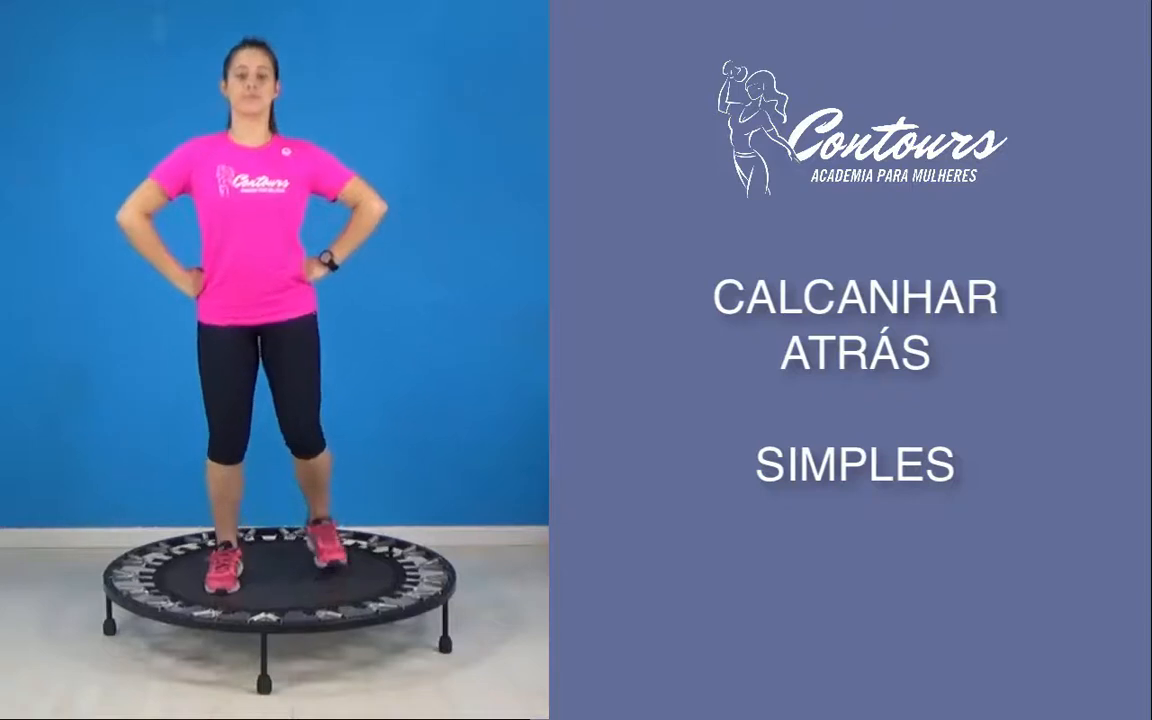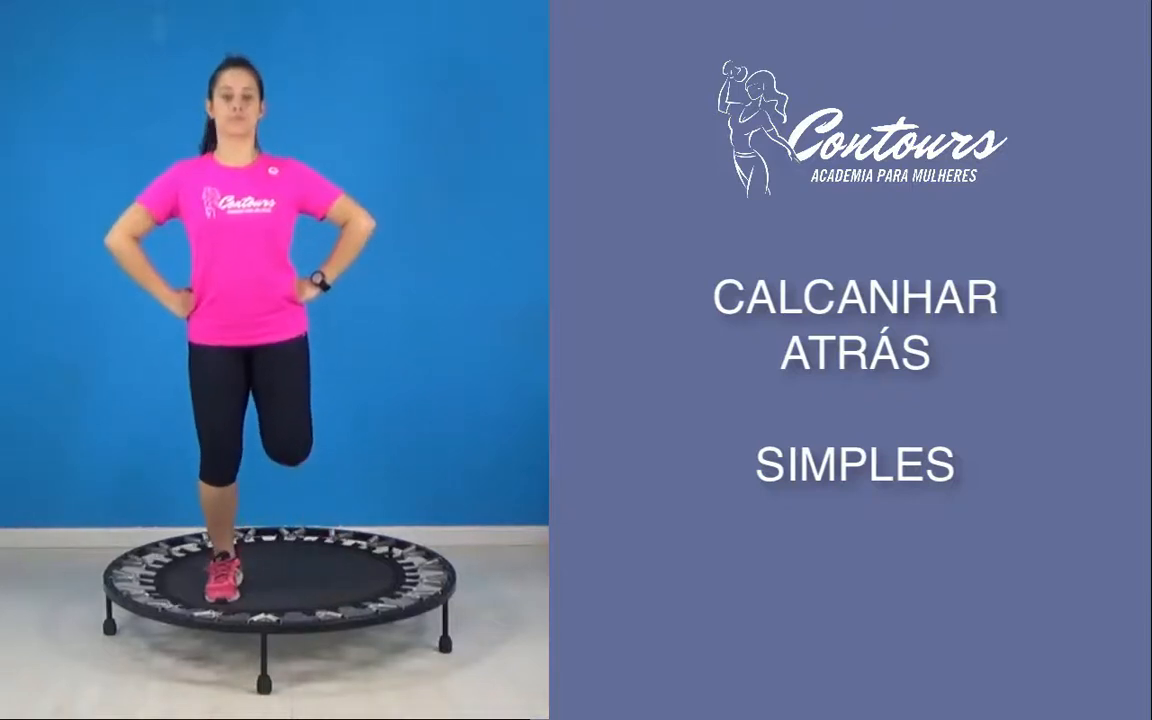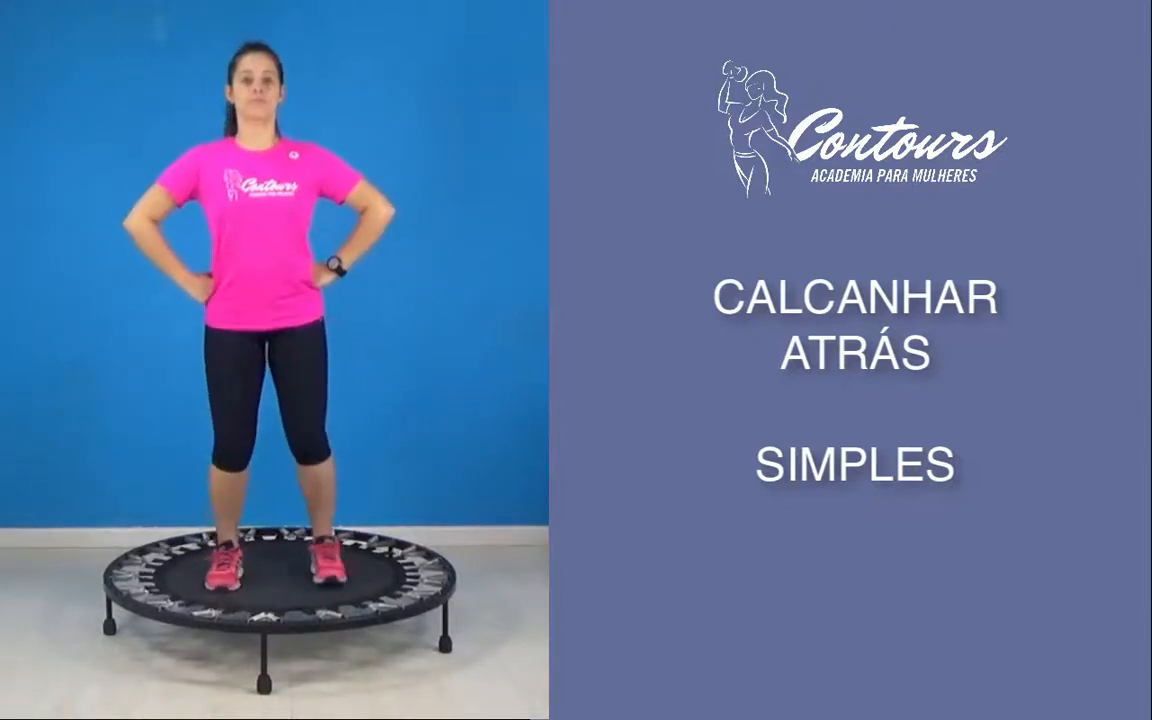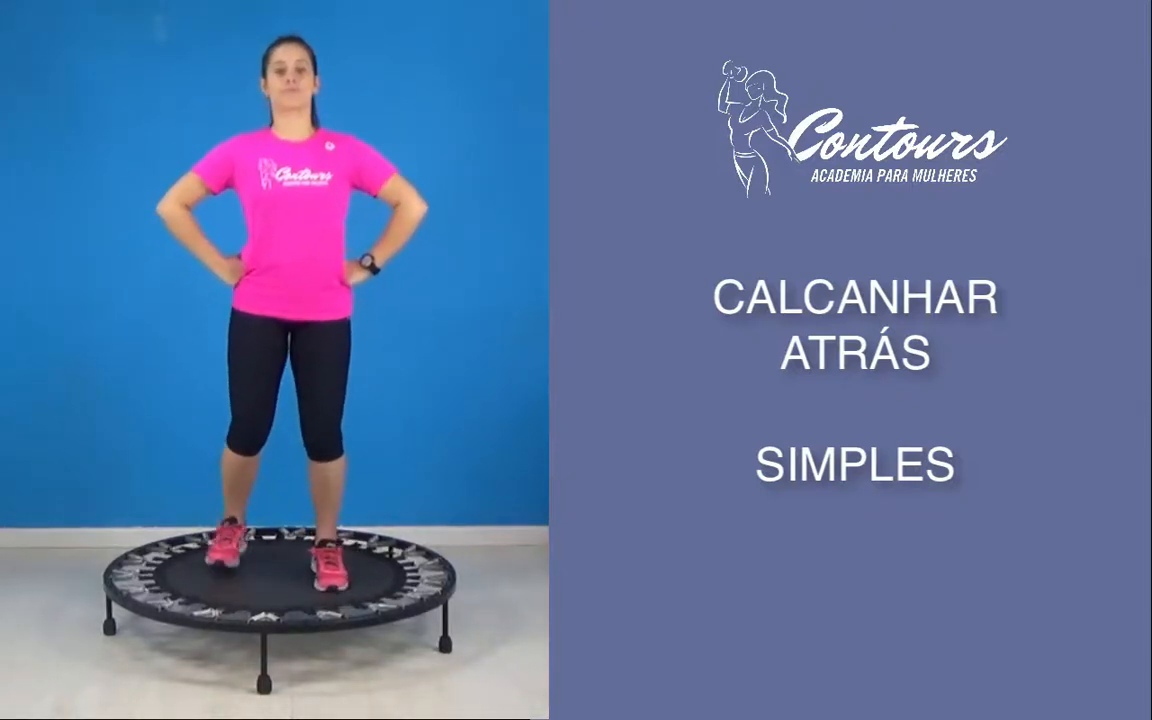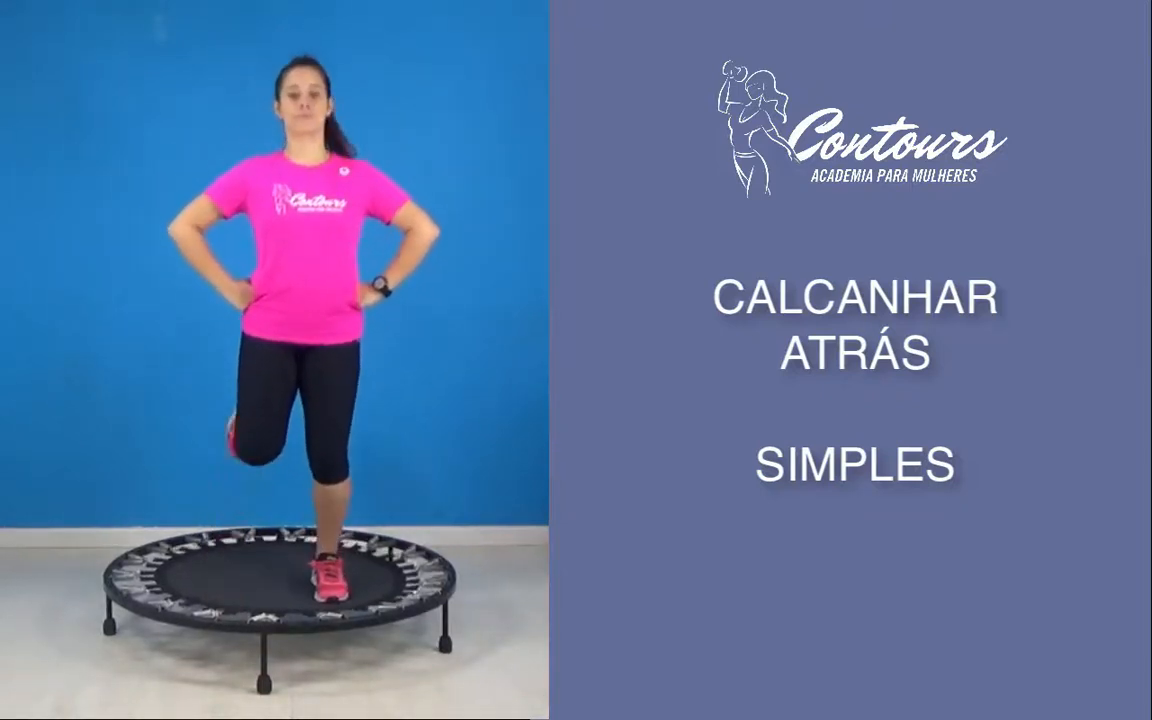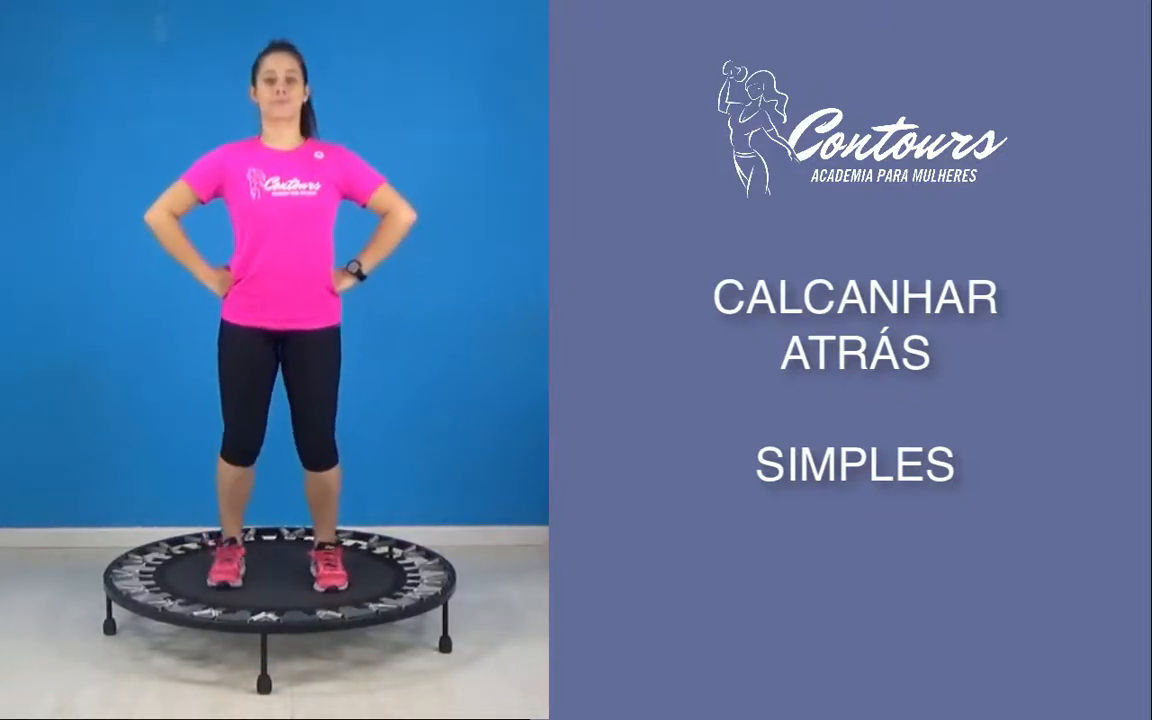
dt=0.3s
person 1, frame 1
left shoulder: (304, 157)
right shoulder: (197, 155)
left elbow: (372, 205)
right elbow: (131, 215)
left wrist: (327, 262)
right wrist: (180, 276)
left hip: (291, 316)
right hip: (221, 320)
left knee: (303, 432)
right knee: (226, 438)
left ankle: (321, 524)
right ankle: (226, 549)
person 1, frame 2
left shoulder: (290, 175)
right shoulder: (184, 177)
left elbow: (361, 222)
right elbow: (120, 238)
left wrist: (319, 281)
right wrist: (170, 297)
left hip: (282, 335)
right hip: (212, 341)
left knee: (289, 448)
right knee: (219, 459)
left ankle: (284, 428)
right ankle: (223, 559)
person 1, frame 3
left shoulder: (311, 160)
right shoulder: (204, 160)
left elbow: (379, 210)
right elbow: (139, 221)
left wrist: (335, 267)
right wrist: (190, 281)
left hip: (299, 323)
right hip: (230, 325)
left knee: (309, 440)
right knee: (232, 444)
left ankle: (325, 543)
right ankle: (227, 549)
person 1, frame 4
left shoulder: (347, 152)
right shoulder: (239, 151)
left elbow: (413, 205)
right elbow: (172, 205)
left wrist: (368, 265)
right wrist: (221, 265)
left hip: (326, 316)
right hip: (256, 313)
left knee: (324, 435)
right knee: (248, 429)
left ankle: (327, 545)
right ankle: (231, 525)
person 1, frame 5
left shoulder: (359, 177)
right shoulder: (252, 174)
left elbow: (424, 231)
right elbow: (183, 228)
left wrist: (379, 287)
right wrist: (229, 287)
left hip: (336, 339)
right hip: (267, 335)
left knee: (329, 458)
right knee: (259, 446)
left ankle: (328, 558)
right ankle: (247, 419)
person 1, frame 6
left shoulder: (335, 161)
right shoulder: (229, 160)
left elbow: (401, 214)
right elbow: (160, 215)
left wrist: (355, 271)
right wrist: (209, 276)
left hip: (315, 325)
right hip: (245, 323)
left knee: (317, 443)
right knee: (241, 440)
left ankle: (326, 548)
right ankle: (230, 545)
